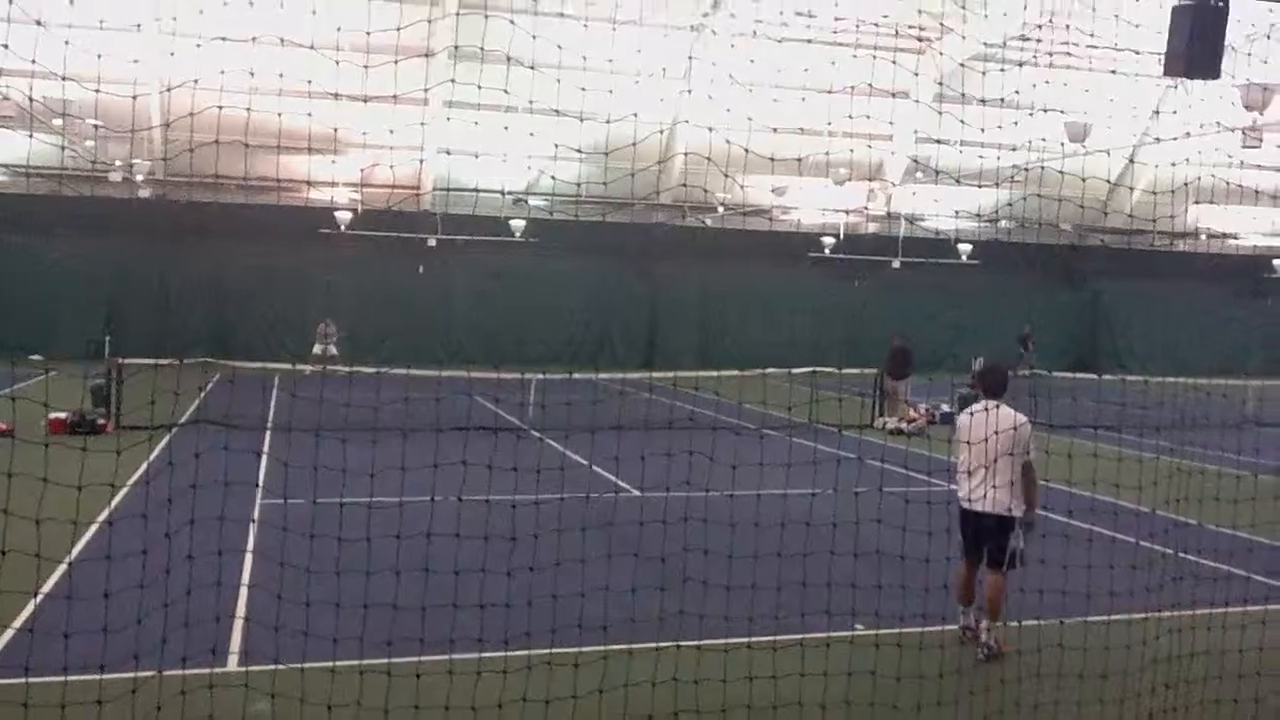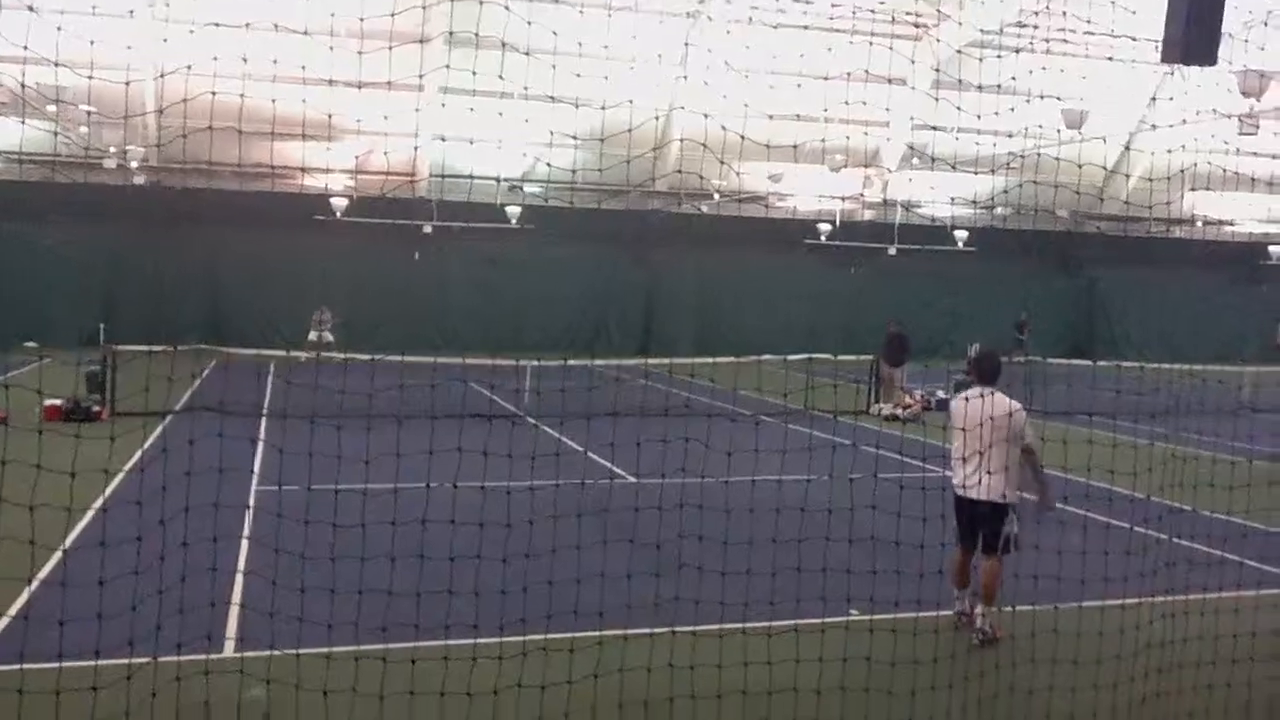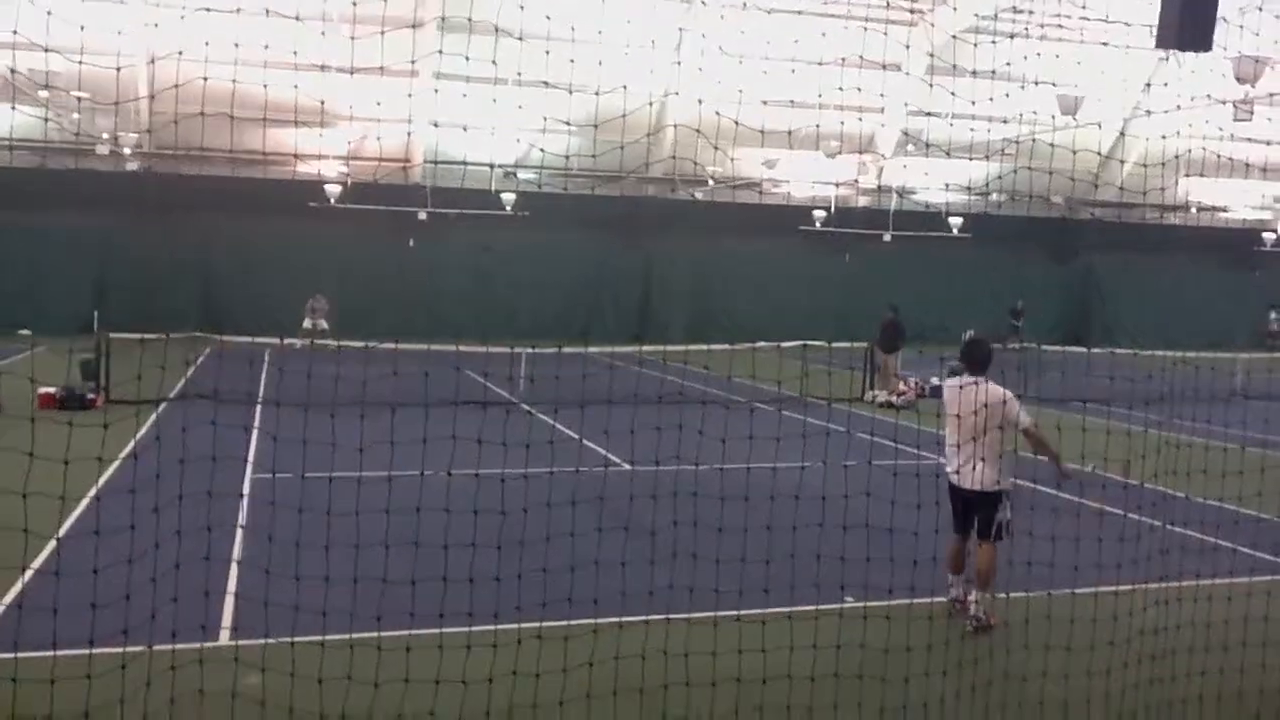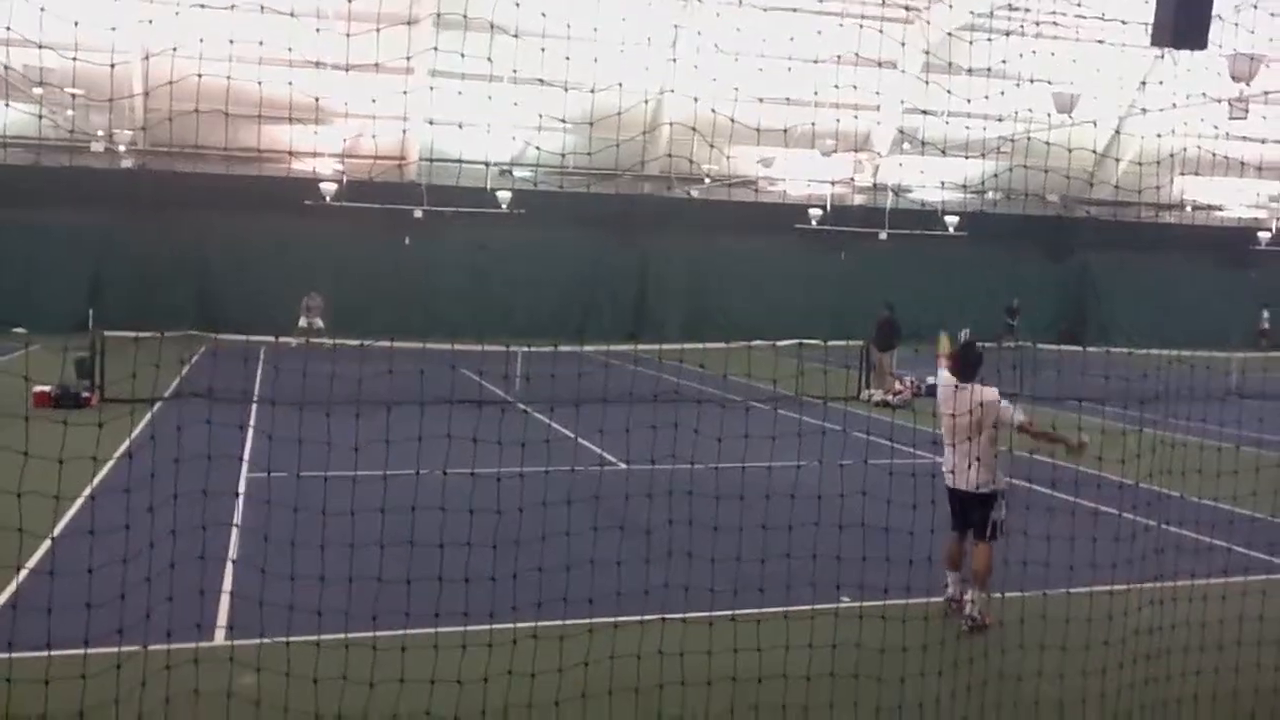
dt=0.1s
person 1, frame 1
left shoulder: (963, 419)
right shoulder: (1019, 422)
right elbow: (1028, 471)
right wrist: (1030, 508)
left hip: (968, 504)
right hip: (1003, 507)
left knee: (968, 565)
right knee: (997, 572)
left ankle: (967, 623)
right ankle: (987, 638)
person 1, frame 2
left shoulder: (957, 403)
right shoulder: (1012, 409)
right elbow: (1029, 454)
right wrist: (1043, 489)
left hip: (963, 490)
right hip: (997, 494)
left knee: (964, 550)
right knee: (992, 557)
left ankle: (962, 608)
right ankle: (983, 624)
person 1, frame 3
left shoulder: (950, 388)
right shoulder: (1000, 397)
right elbow: (1032, 434)
right wrist: (1057, 460)
left hip: (956, 478)
right hip: (990, 483)
left knee: (959, 538)
right knee: (987, 544)
left ankle: (956, 594)
right ankle: (977, 610)
person 1, frame 4
left shoulder: (944, 386)
right shoulder: (989, 400)
left elbow: (944, 364)
right elbow: (1028, 428)
left wrist: (944, 355)
right wrist: (1067, 442)
left hip: (953, 479)
right hip: (984, 483)
left knee: (958, 536)
right knee: (984, 544)
left ankle: (953, 594)
right ankle: (974, 610)
